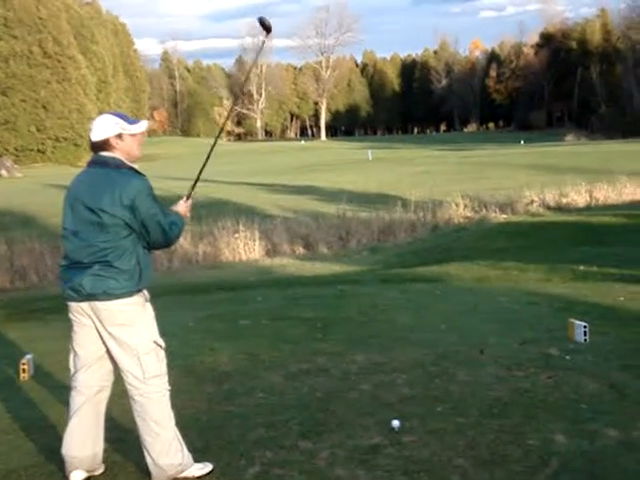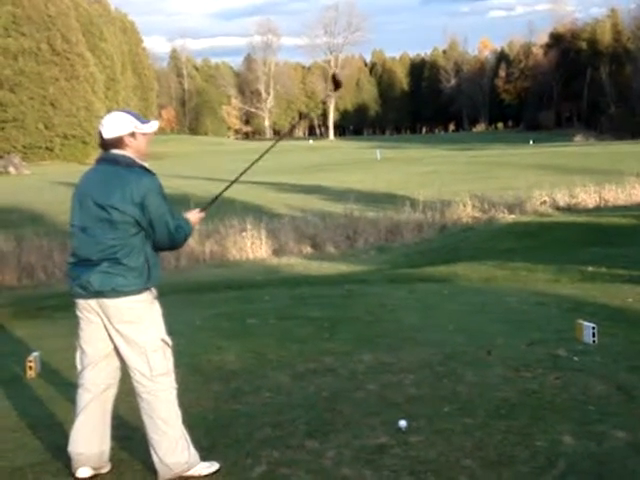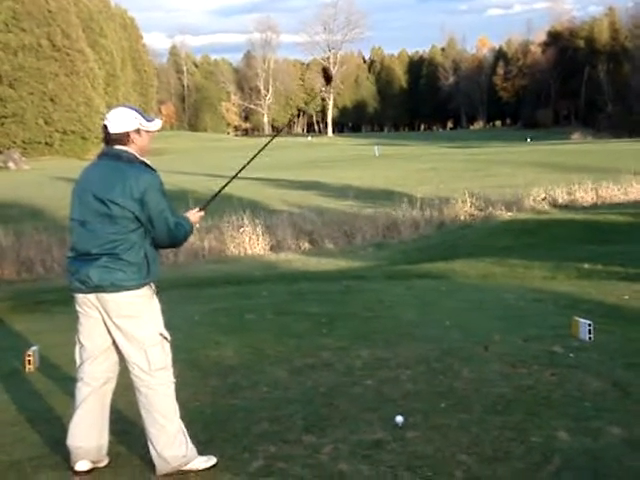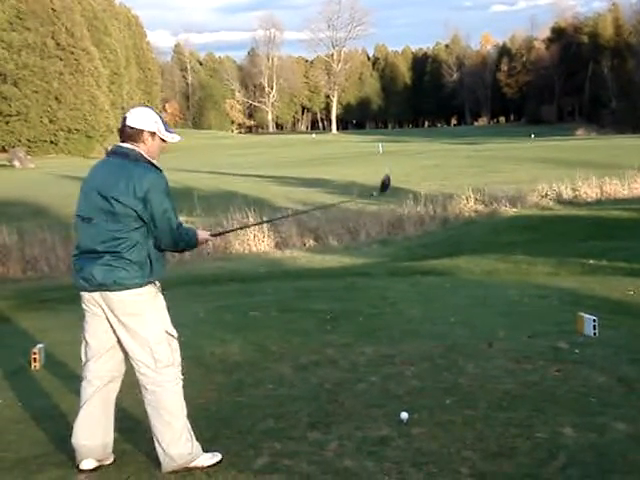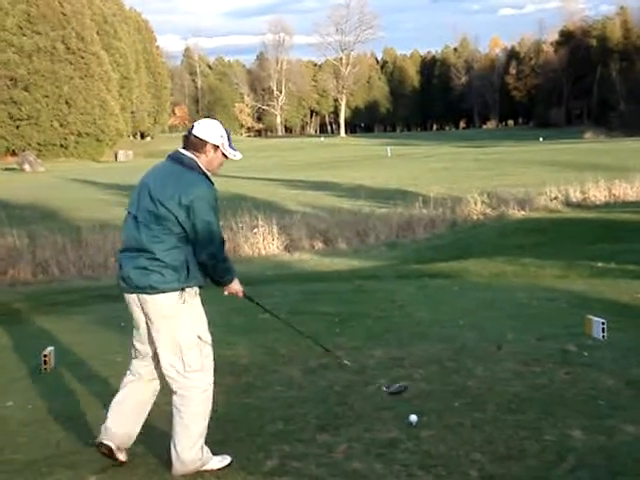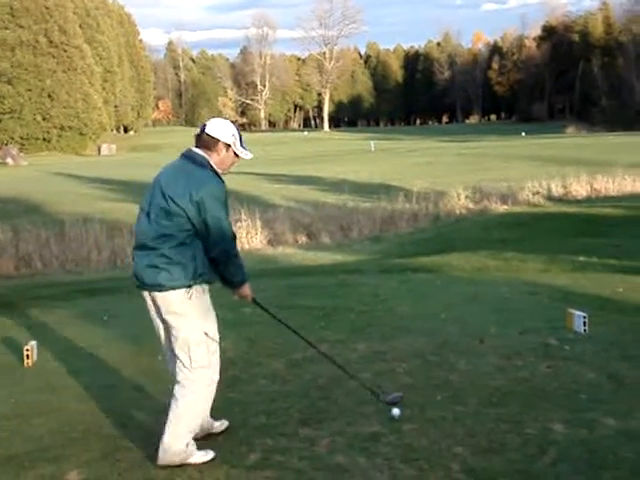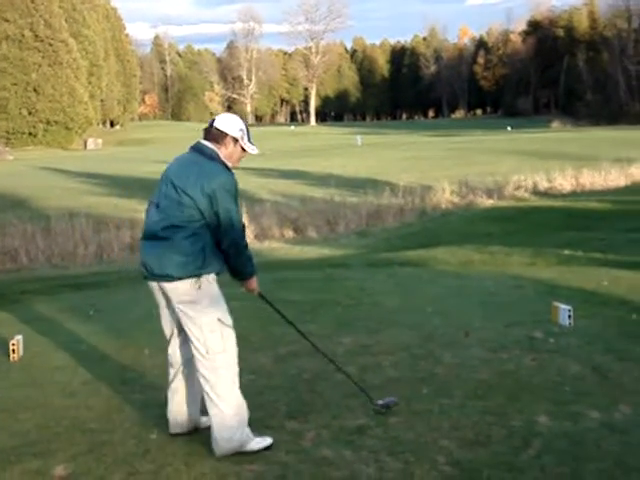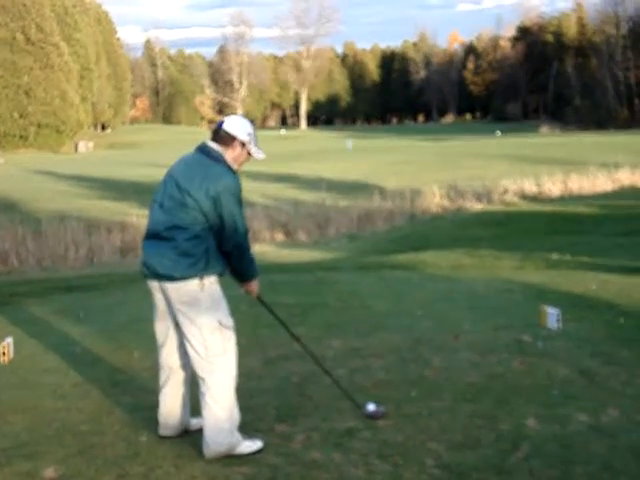
dt=0.4s
person 1, frame 1
left shoulder: (79, 183)
right shoulder: (131, 183)
right elbow: (161, 235)
left wrist: (165, 214)
right wrist: (178, 214)
left hip: (80, 294)
right hip: (119, 296)
left knee: (87, 378)
right knee: (148, 379)
person 1, frame 2
left shoulder: (87, 181)
right shoulder: (142, 182)
right elbow: (168, 237)
left wrist: (176, 222)
right wrist: (187, 223)
left hip: (87, 291)
right hip: (127, 293)
left knee: (94, 376)
right knee: (155, 377)
person 1, frame 3
left shoulder: (88, 176)
right shoulder: (142, 177)
right elbow: (167, 235)
left wrist: (177, 222)
right wrist: (188, 222)
left hip: (86, 285)
right hip: (127, 288)
left knee: (93, 370)
right knee: (153, 372)
left ankle: (85, 452)
right ankle: (173, 455)
person 1, frame 4
left shoulder: (97, 173)
right shoulder: (148, 177)
right elbow: (169, 236)
right wrist: (195, 238)
left hip: (93, 284)
right hip: (133, 287)
left knee: (99, 369)
right knee: (161, 369)
left ankle: (90, 449)
right ankle: (179, 452)
person 1, frame 5
left shoulder: (155, 174)
right shoulder: (197, 187)
right elbow: (209, 247)
right wrist: (228, 279)
left hip: (136, 283)
right hip: (170, 290)
left knee: (146, 363)
right knee: (193, 372)
left ankle: (116, 435)
right ankle: (189, 456)
person 1, frame 6
left shoulder: (170, 172)
right shoulder: (208, 184)
right elbow: (221, 244)
right wrist: (239, 282)
left hip: (152, 278)
right hip: (181, 284)
left knee: (182, 356)
right knee: (203, 364)
left ankle: (193, 423)
right ankle: (176, 447)
person 1, frame 7
left shoulder: (178, 165)
right shoulder: (218, 177)
right elbow: (231, 235)
right wrist: (247, 274)
left hip: (158, 270)
right hip: (190, 275)
left knee: (182, 347)
right knee: (217, 353)
left ankle: (182, 417)
right ankle: (230, 435)
person 1, frame 8
left shoulder: (184, 164)
right shoulder: (223, 179)
right elbow: (234, 237)
right wrist: (248, 276)
left hip: (158, 270)
right hip: (191, 276)
left knee: (173, 348)
right knee: (216, 354)
left ankle: (172, 419)
right ankle: (220, 438)
